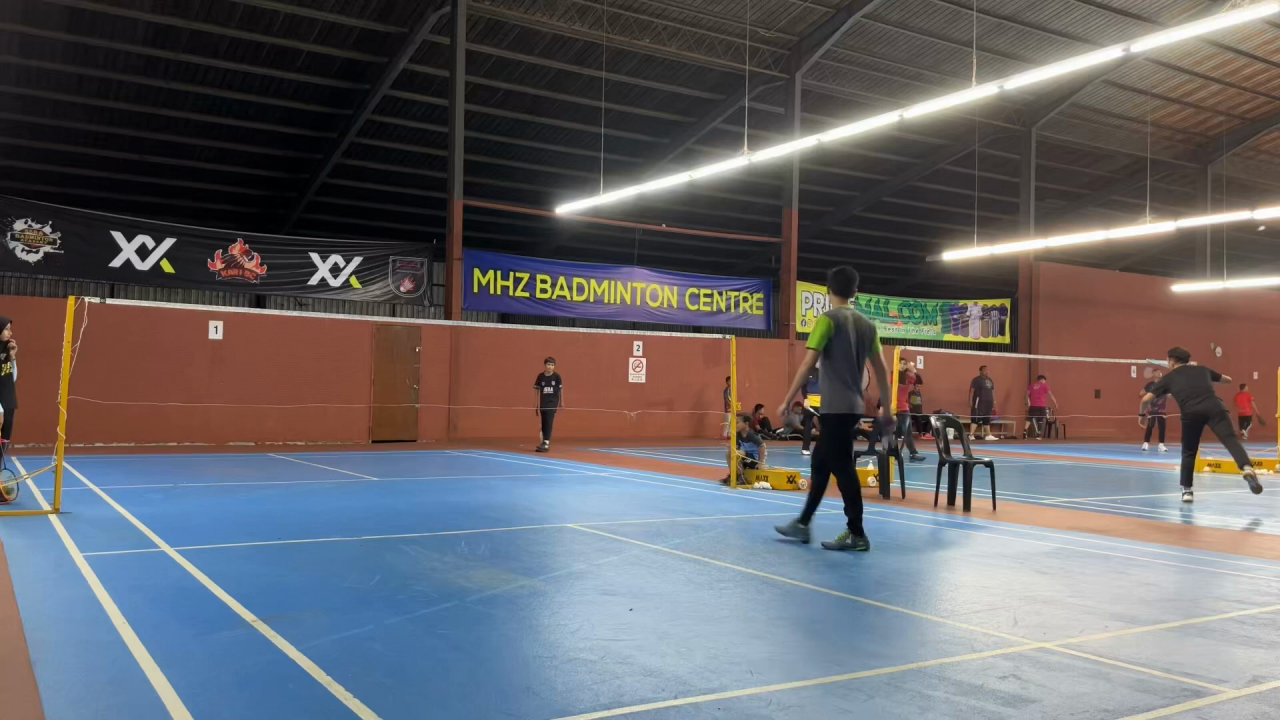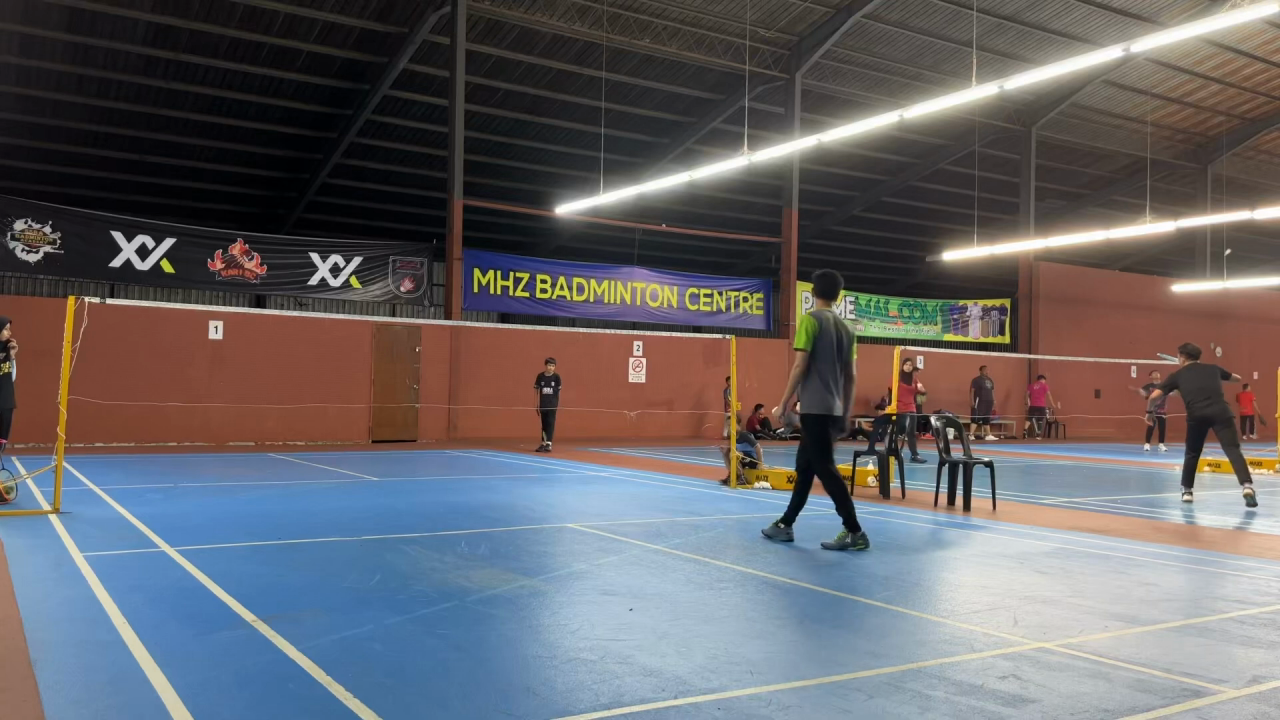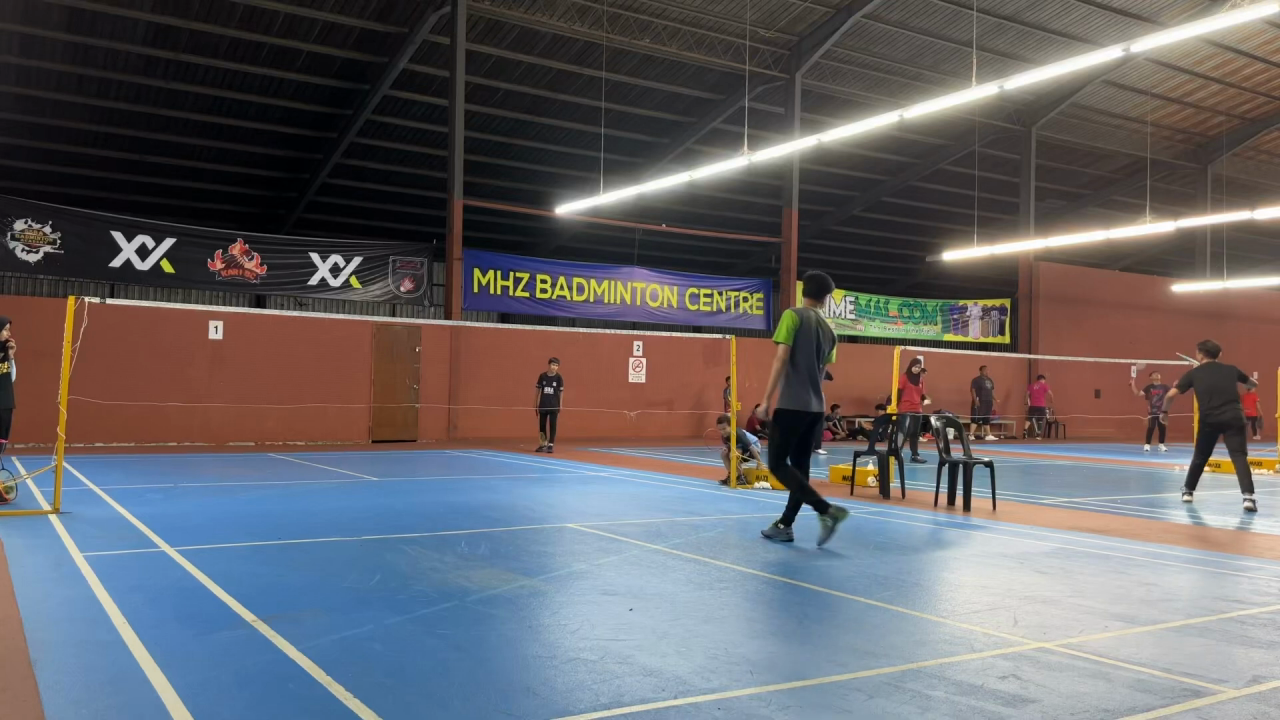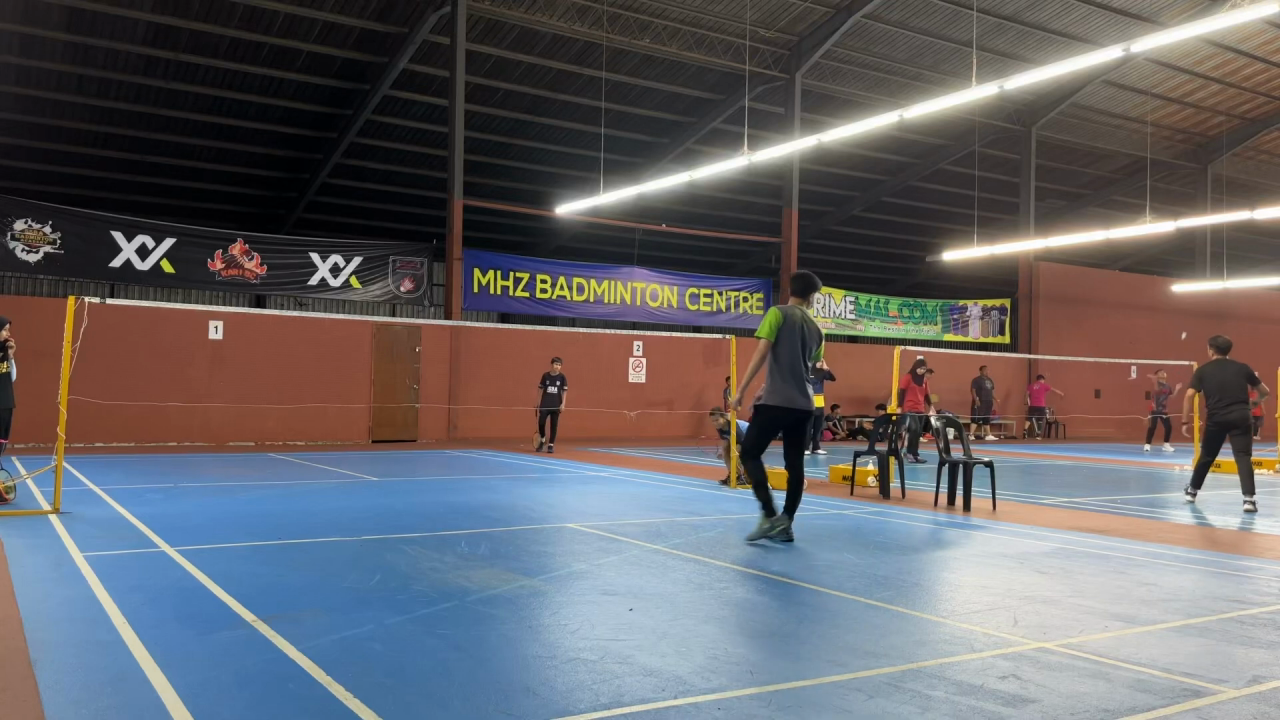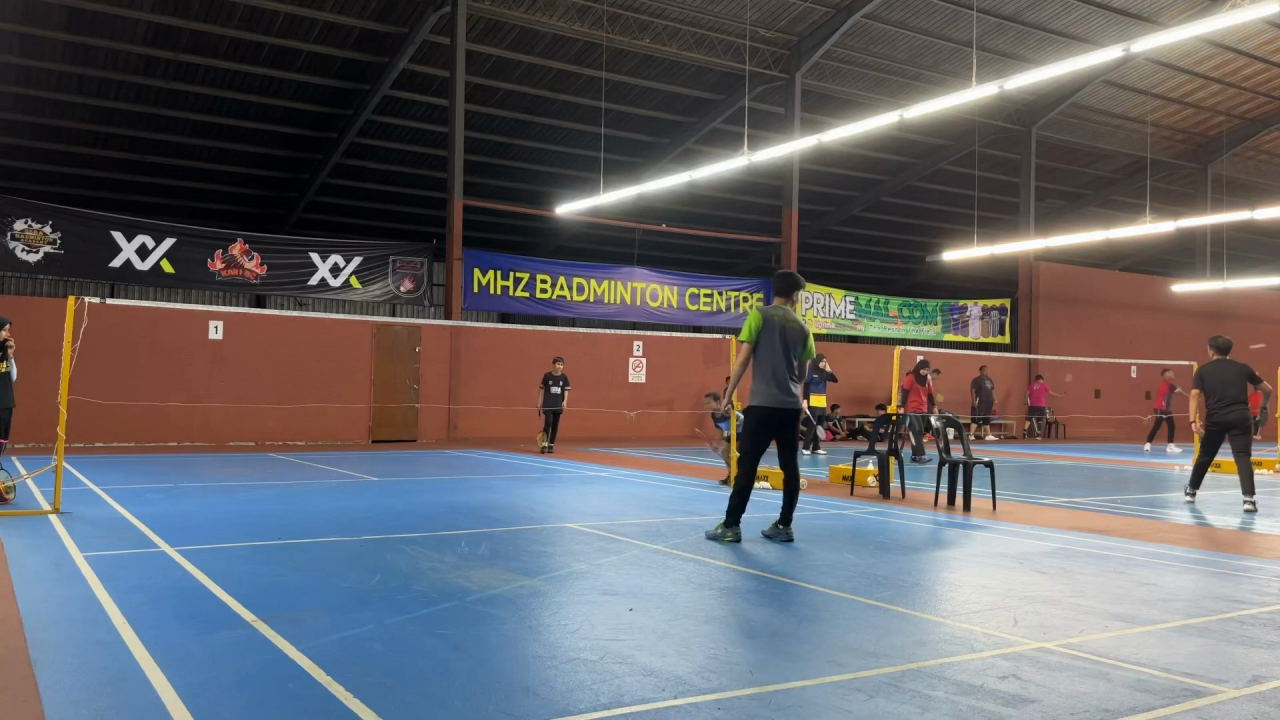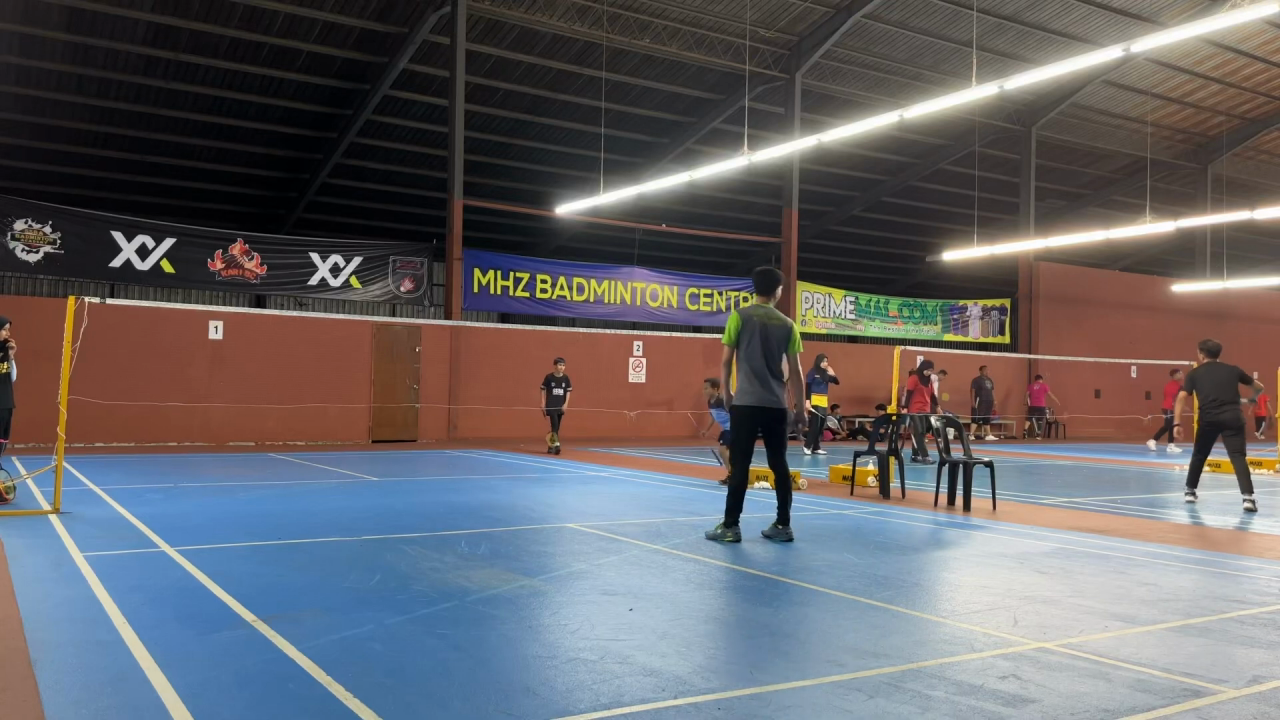
dt=0.2s
person 1, frame 1
left shoulder: (828, 319)
right shoulder: (867, 324)
left elbow: (808, 364)
right elbow: (880, 370)
left wrist: (787, 400)
right wrist: (886, 410)
left hip: (836, 407)
right hip: (852, 407)
left knee: (842, 468)
right knee: (820, 464)
left ankle: (856, 534)
right ankle: (803, 524)
person 1, frame 2
left shoulder: (811, 320)
right shoulder: (845, 328)
left elbow: (800, 366)
right elbow: (850, 375)
left wrist: (784, 403)
right wrist: (844, 412)
left hip: (815, 409)
right hip: (832, 409)
left knee: (825, 469)
right knee: (805, 467)
left ankle: (854, 532)
right ankle: (785, 524)
person 1, frame 3
left shoulder: (793, 316)
right shoulder: (828, 329)
left elbow: (781, 359)
left wrist: (767, 399)
left hip: (791, 405)
right hip: (816, 408)
left knee: (778, 464)
right knee: (800, 465)
left ankle: (827, 510)
right ankle: (784, 524)
person 1, frame 4
left shoulder: (778, 314)
right shoulder: (816, 328)
left elbow: (761, 354)
left wrist: (740, 390)
left hip: (777, 402)
right hip: (805, 405)
left knee: (749, 454)
right knee: (795, 465)
left ankle: (771, 515)
right ankle: (784, 523)
person 1, frame 5
left shoulder: (759, 315)
right shoulder: (802, 327)
left elbow: (744, 359)
left wrist: (729, 393)
left hip: (763, 403)
right hip: (792, 406)
left knee: (747, 464)
right knee: (790, 466)
left ankle: (730, 525)
right ankle: (784, 525)
person 1, frame 6
left shoulder: (739, 316)
right shoulder: (787, 324)
left elbow: (726, 360)
right elbow: (795, 371)
left wrist: (727, 392)
right wrist: (800, 405)
left hip: (747, 402)
right hip: (777, 405)
left knee: (739, 465)
right knee: (779, 465)
left ankle: (731, 525)
right ankle: (783, 525)
